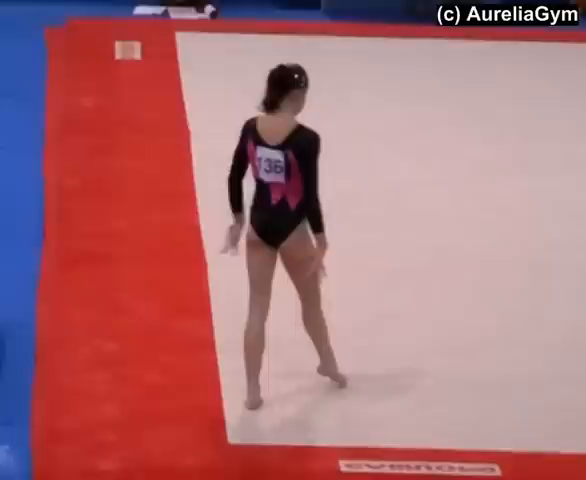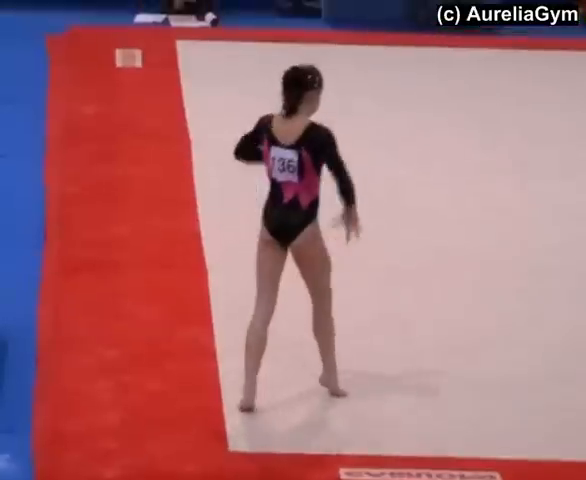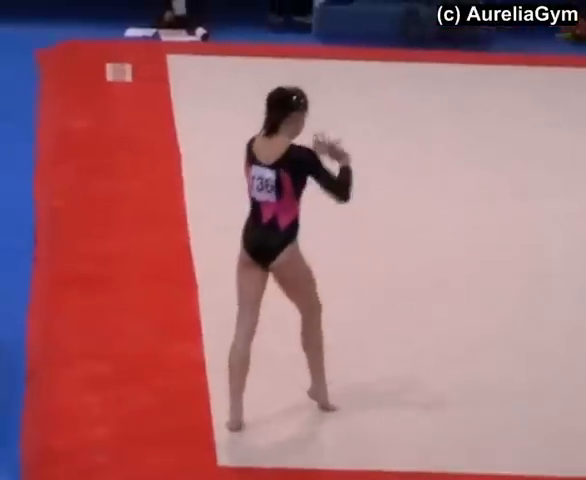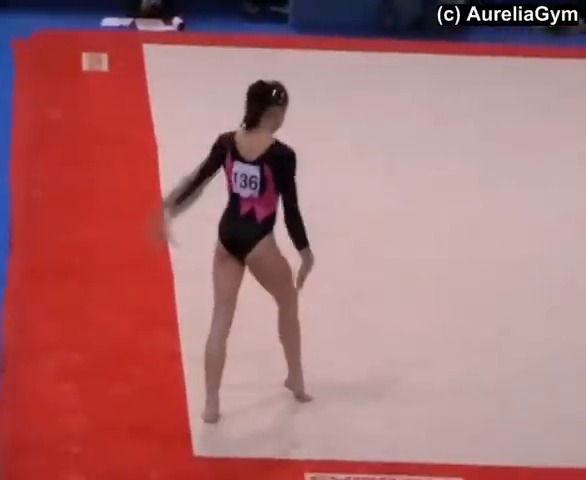
dt=0.3s
person 1, frame 1
left shoulder: (250, 129)
right shoulder: (306, 139)
left elbow: (234, 180)
right elbow: (310, 193)
left wrist: (237, 221)
right wrist: (320, 241)
left hip: (258, 224)
right hip: (290, 227)
left knee: (257, 309)
right knee: (311, 300)
left ankle: (253, 390)
right ankle: (329, 365)
person 1, frame 2
left shoulder: (266, 125)
right shoulder: (319, 135)
left elbow: (241, 152)
right elbow: (341, 178)
right wrist: (350, 210)
left hip: (271, 222)
right hip: (302, 225)
left knee: (263, 308)
right knee: (322, 300)
left ankle: (248, 390)
right ankle: (330, 375)
person 1, frame 3
left shoulder: (252, 147)
right shoulder: (301, 156)
right elbow: (342, 193)
right wrist: (343, 161)
left hip: (251, 242)
right hip: (281, 248)
left knee: (244, 328)
right knee: (311, 312)
left ankle: (235, 412)
right ankle: (319, 390)
person 1, frame 4
left shoulder: (227, 142)
right shoulder: (283, 154)
left elbow: (199, 179)
right elbow: (290, 207)
left wrist: (170, 206)
right wrist: (305, 251)
left hip: (227, 235)
right hip: (257, 241)
left knee: (221, 321)
right knee: (288, 303)
left ankle: (211, 404)
right ankle: (296, 381)
